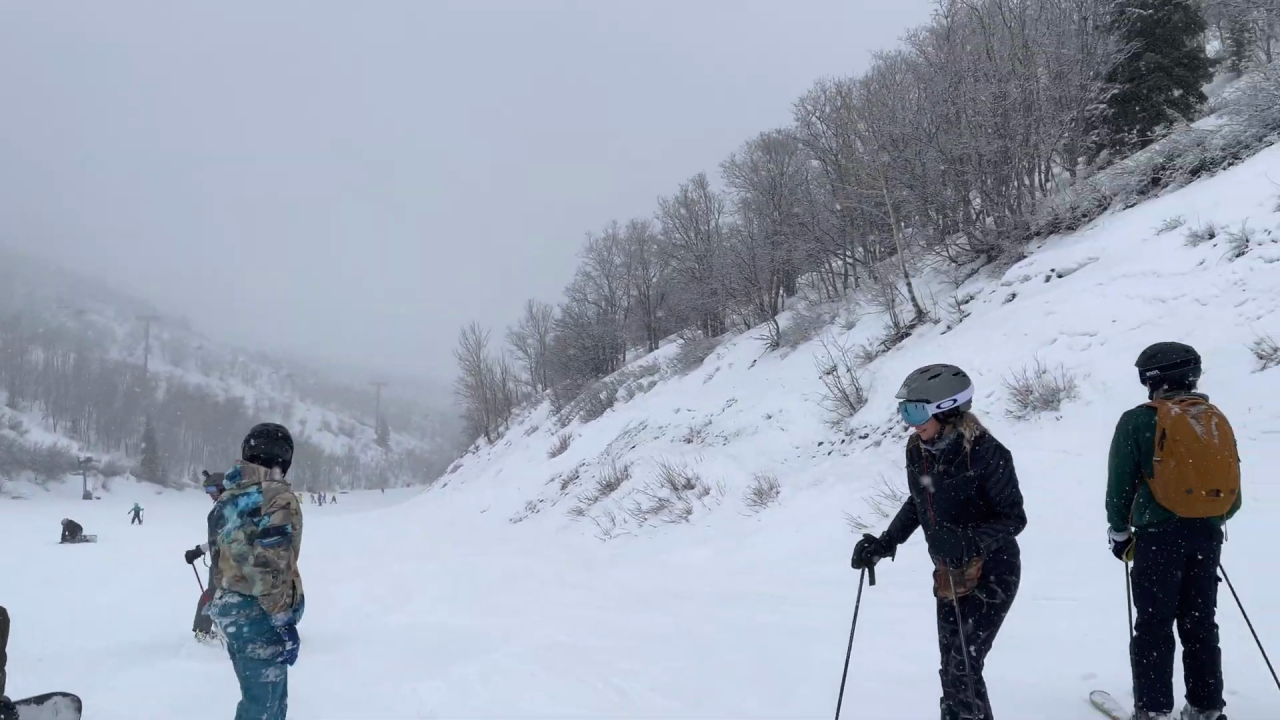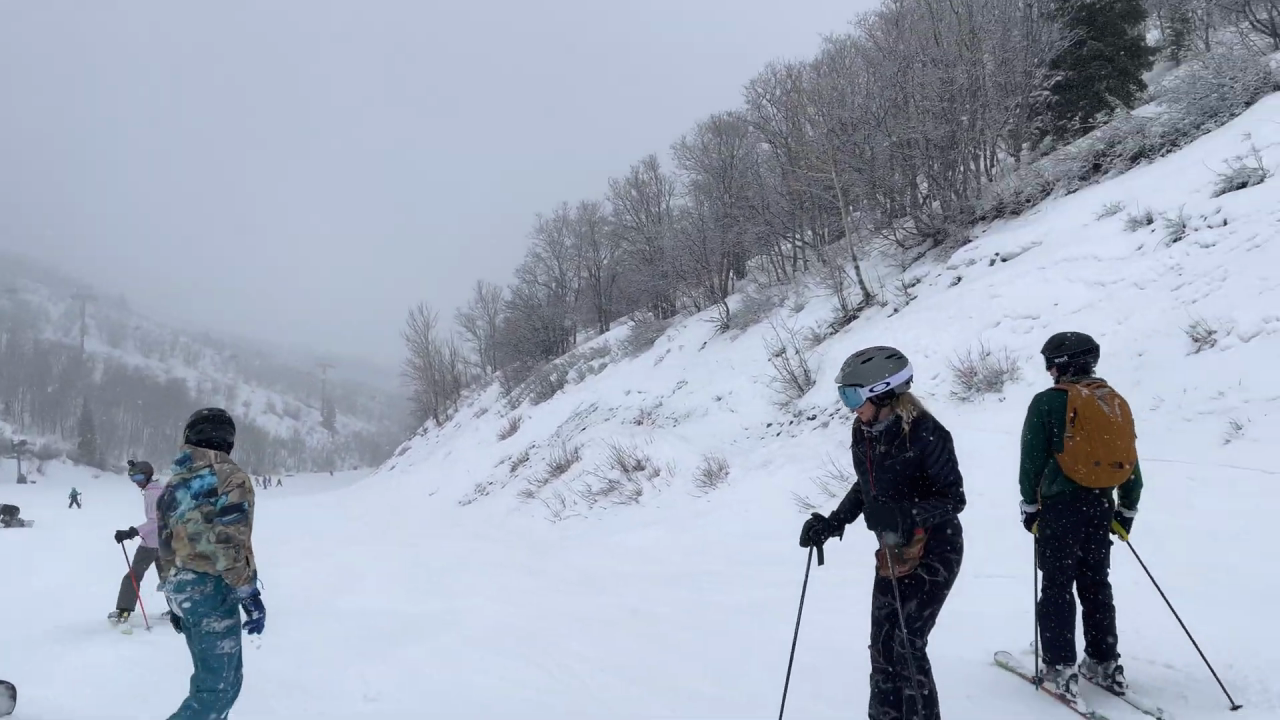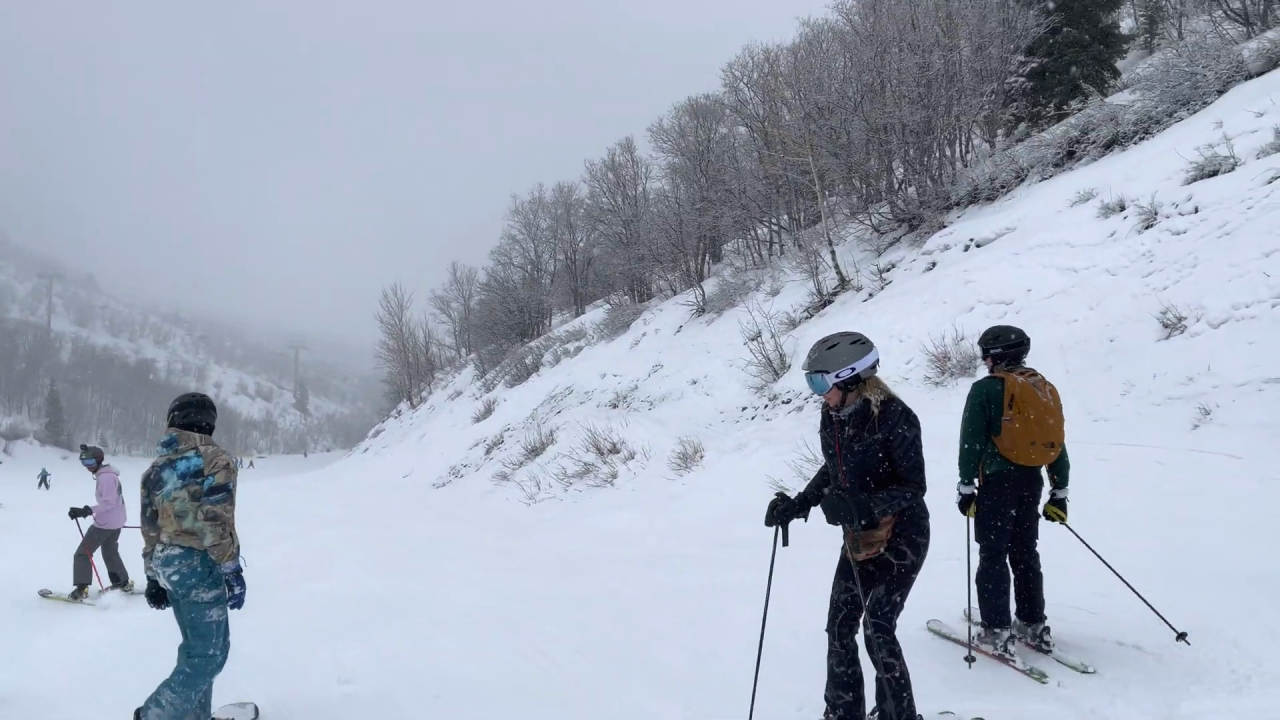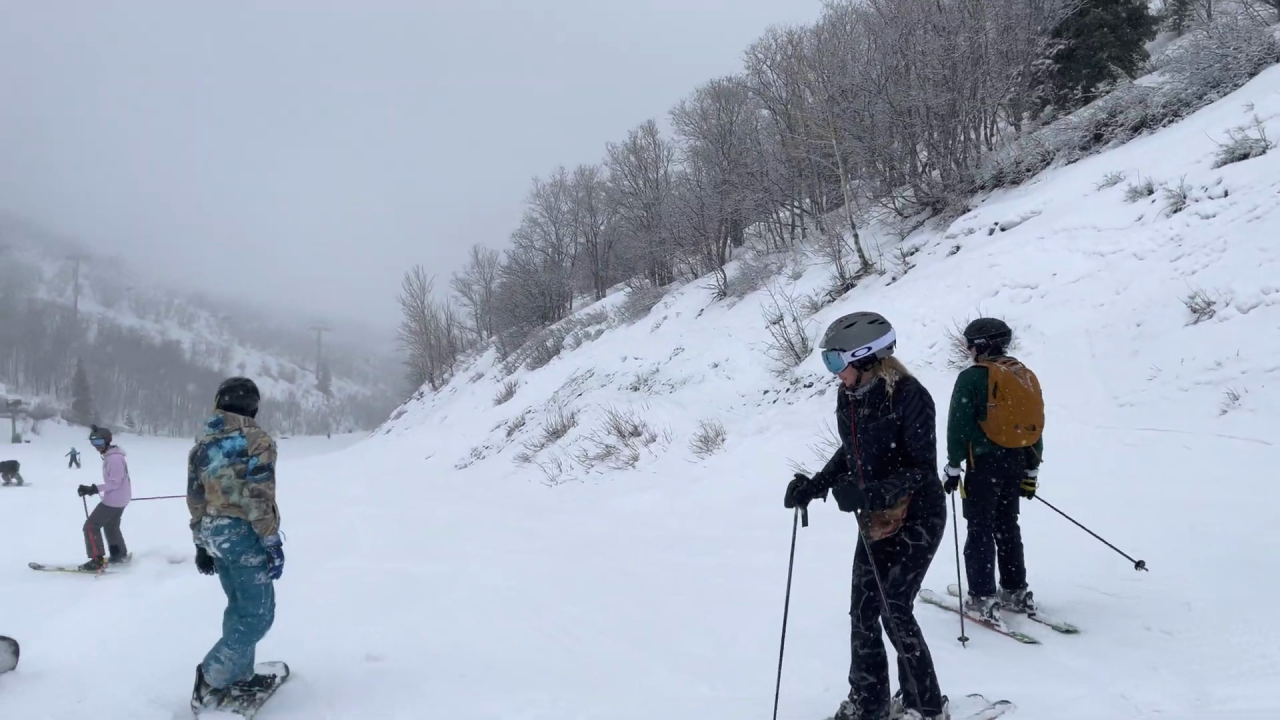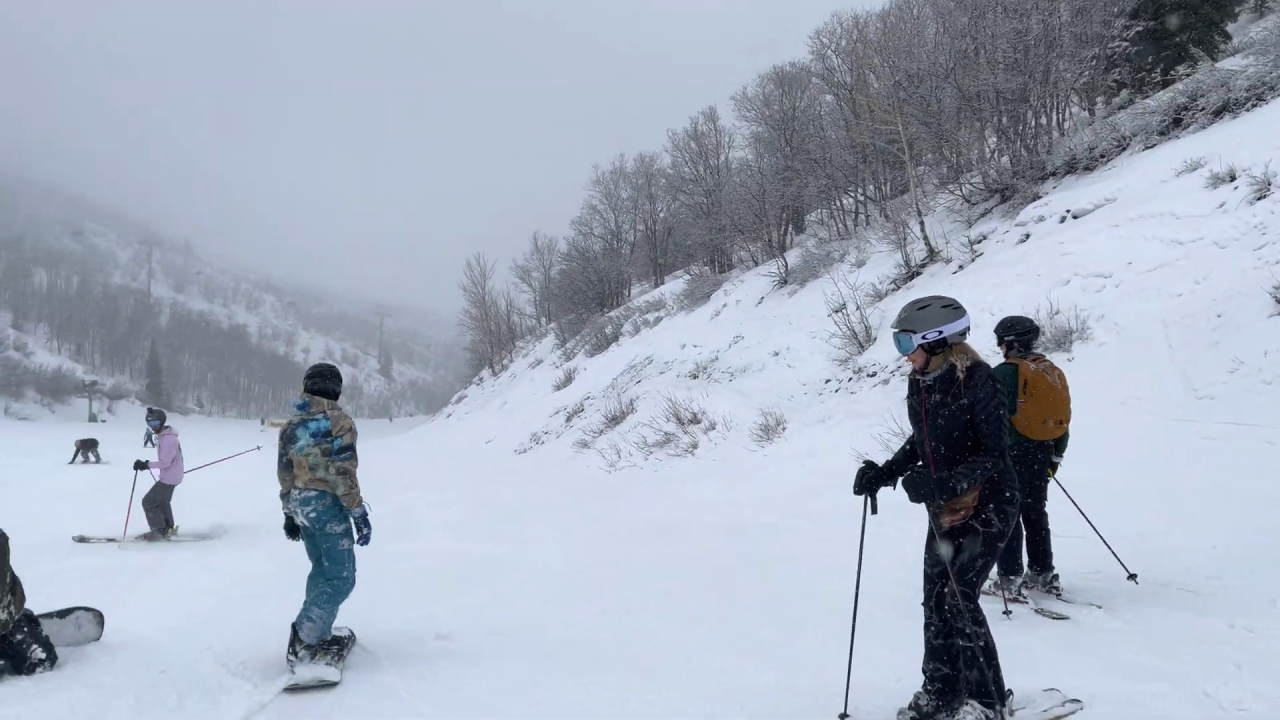
dt=0.2s
person 1, frame 1
left shoulder: (986, 452)
right shoulder: (917, 450)
left elbow: (1013, 518)
left wrist: (970, 542)
right wrist: (883, 543)
left hip: (992, 573)
right hip: (950, 575)
left knee: (964, 669)
right knee: (951, 670)
person 1, frame 2
left shoulder: (925, 433)
right shoulder: (864, 431)
left elbow: (953, 499)
left wrist: (904, 517)
right wrist: (832, 523)
left hip: (934, 552)
right hip: (893, 554)
left knee: (906, 646)
right knee: (882, 645)
person 1, frame 3
left shoulder: (894, 417)
right shoulder: (832, 416)
left elbow: (914, 486)
left wrist: (863, 508)
right wrist: (798, 505)
left hip: (901, 535)
right hip: (860, 537)
left knee: (878, 630)
right knee: (840, 628)
person 1, frame 4
left shoulder: (909, 396)
right shoulder: (849, 397)
left elbow: (923, 469)
left wrist: (873, 493)
right wrist: (815, 485)
left hip: (917, 516)
right hip: (877, 520)
left knee: (895, 611)
right knee: (862, 610)
person 1, frame 5
left shoulder: (980, 382)
right shoulder: (920, 383)
left elbow: (995, 456)
left wrist: (943, 483)
right wrist: (884, 472)
left hip: (989, 503)
right hip: (947, 507)
left knee: (959, 598)
right knee: (935, 600)
person 2, frame 1
left shoulder: (1138, 420)
right shoulder: (1216, 419)
left elbow: (1119, 483)
right elbow: (1232, 493)
left wrist: (1119, 532)
left hip: (1158, 535)
right hip: (1207, 535)
left knee: (1154, 625)
right knee: (1200, 623)
person 2, frame 2
left shoulder: (1048, 402)
right shoulder: (1115, 402)
left elbow: (1032, 459)
right elbow: (1130, 462)
left wrist: (1029, 505)
right wrist: (1127, 512)
left hip: (1061, 503)
right hip: (1102, 504)
left knee: (1056, 586)
right knee: (1096, 584)
left ankle: (1060, 667)
right ankle: (1104, 663)
person 2, frame 3
left shoulder: (986, 389)
right shoulder: (1045, 389)
left elbow: (971, 442)
right elbow: (1057, 444)
left wrist: (966, 486)
right wrist: (1059, 493)
left hip: (998, 481)
right hip: (1031, 481)
left knee: (993, 556)
right knee: (1025, 554)
left ankle: (996, 631)
right ankle: (1033, 625)
person 2, frame 4
left shoulder: (972, 377)
right shoulder: (1024, 376)
left elbow: (958, 427)
right elbow: (1033, 425)
left wrist: (951, 467)
right wrist: (1030, 471)
left hip: (985, 462)
right hip: (1015, 462)
left knee: (979, 531)
right knee: (1007, 528)
left ankle: (982, 597)
right ankle: (1016, 592)
person 2, frame 5
left shoulder: (1004, 373)
right shoulder: (1052, 371)
right elbow: (1062, 418)
right wrist: (1055, 456)
left hip: (1014, 452)
right hip: (1043, 452)
right knee: (1035, 513)
left ankle: (1010, 577)
right ankle: (1042, 573)
person 3, frame 1
left shoulder: (227, 499)
right shoulder: (279, 496)
right elbow: (269, 565)
right wrist: (285, 622)
left hip: (230, 611)
right hip: (259, 617)
person 3, frame 2
left shoulder: (173, 484)
right shoulder: (231, 476)
left elbow: (166, 548)
right elbow: (229, 542)
right wrist: (249, 593)
left hip: (181, 590)
right hip: (213, 591)
left knee: (211, 682)
right knee: (219, 689)
person 3, frame 3
left shoulder: (157, 467)
right shoulder: (216, 459)
left elbow: (149, 527)
right elbow: (215, 519)
left wrist: (154, 576)
right wrist: (231, 569)
left hip: (168, 565)
right hip: (198, 565)
left knee: (197, 650)
right knee: (208, 656)
person 3, frame 4
left shoulder: (202, 445)
right shoulder: (257, 440)
left elbow: (196, 499)
right elbow: (258, 496)
left wrist: (202, 543)
right wrist: (272, 541)
left hip: (214, 533)
right hip: (243, 534)
left knee: (241, 607)
right knee: (257, 615)
left ankle: (238, 677)
right ankle: (211, 683)
person 3, frame 5
left shoulder: (290, 425)
right shoulder: (339, 421)
left elbow: (285, 473)
right elbow: (342, 472)
left wrist: (290, 512)
right wrist: (358, 512)
left hip: (302, 506)
right hip: (328, 505)
left knee: (322, 570)
right knee: (340, 578)
right ankle: (304, 642)
